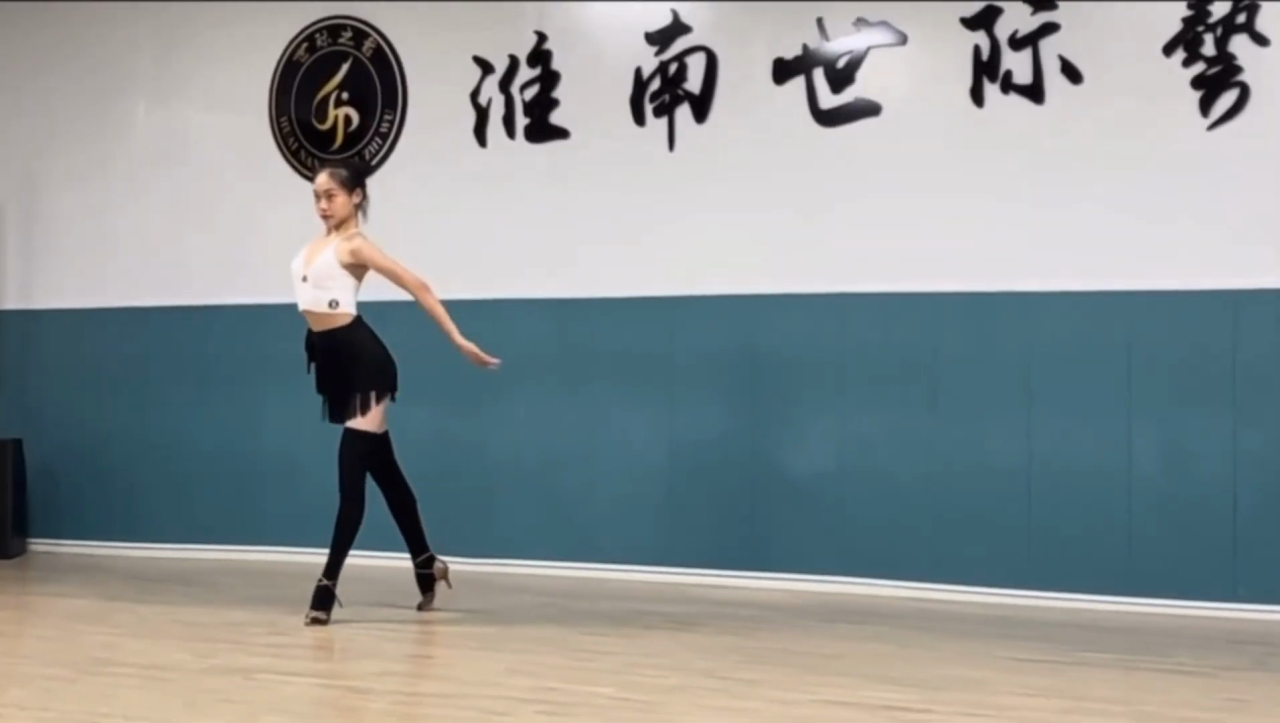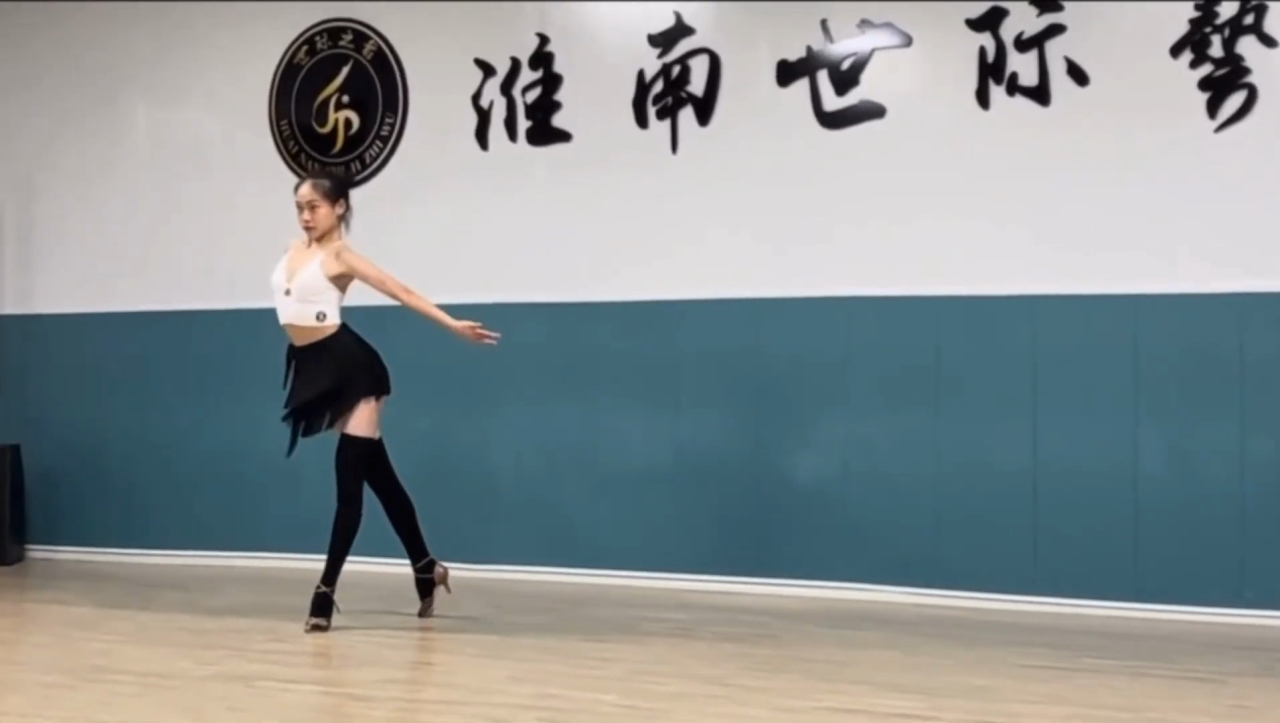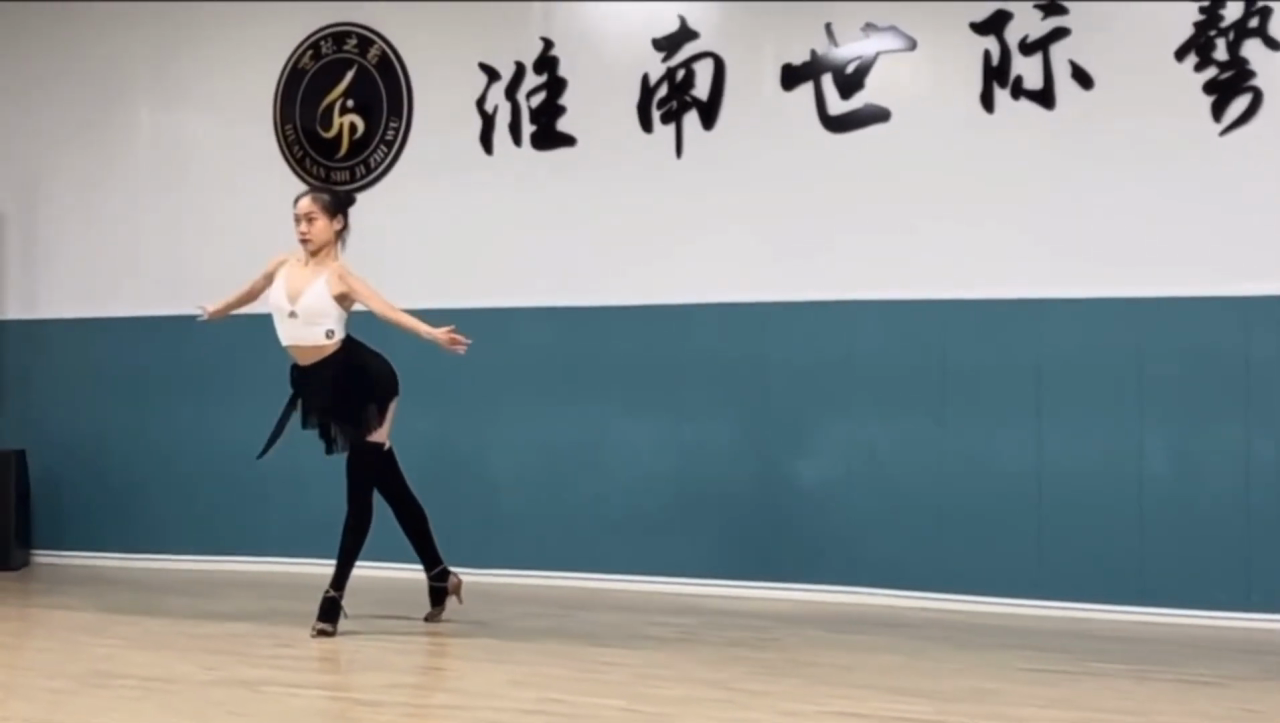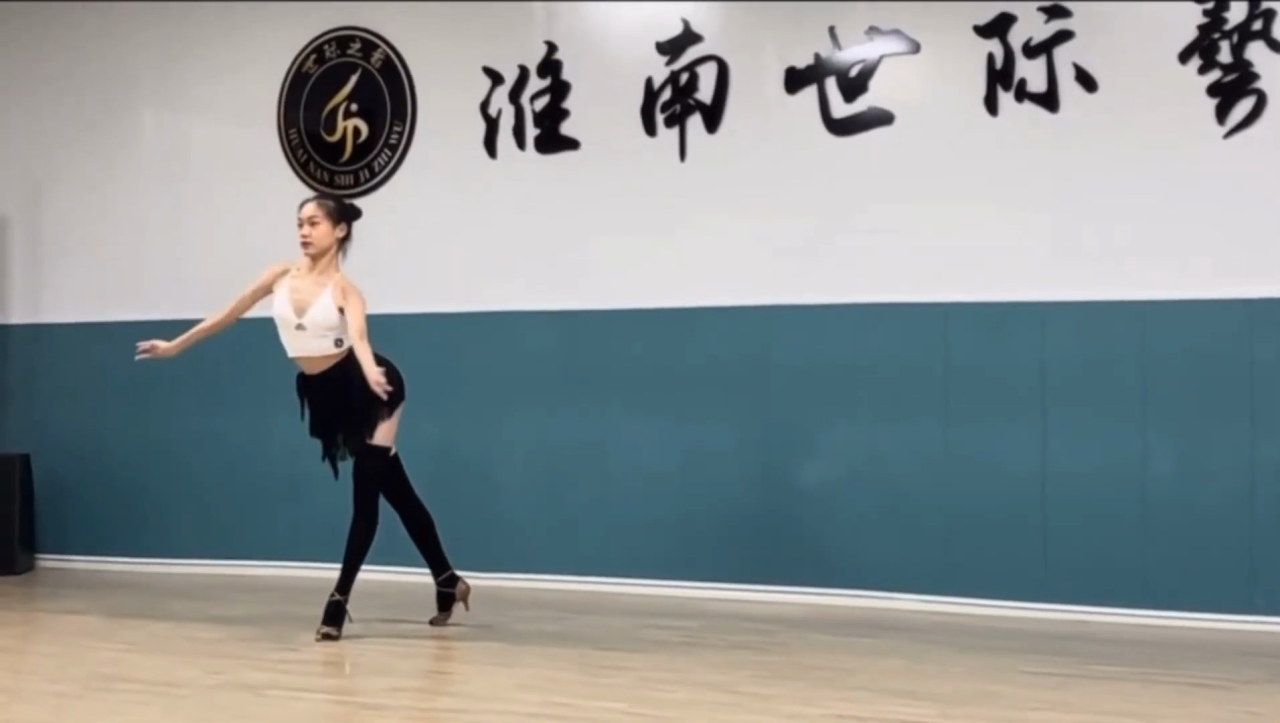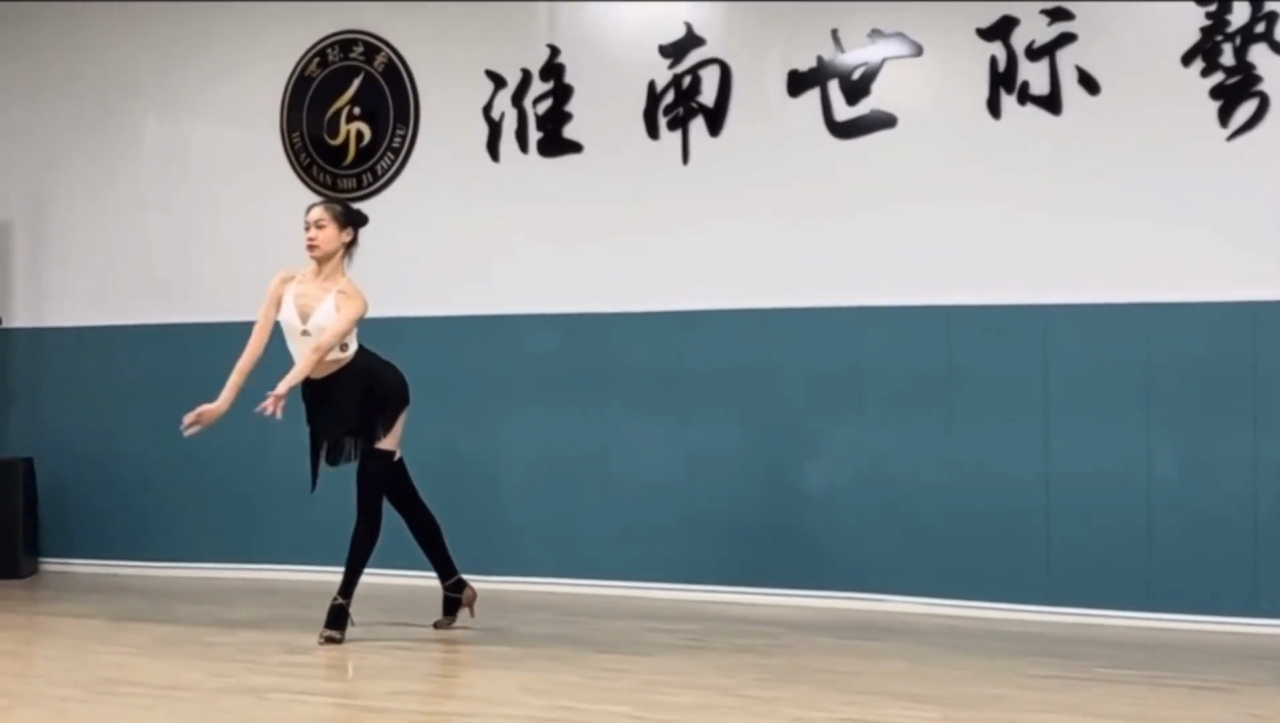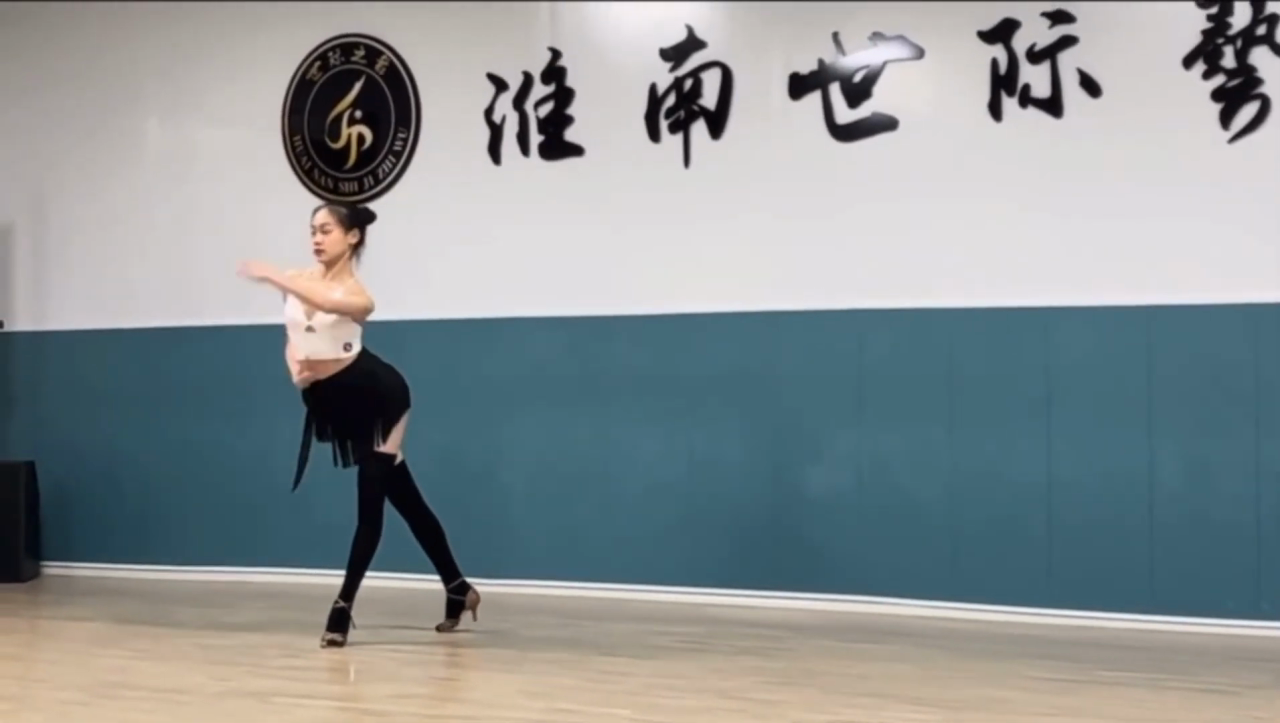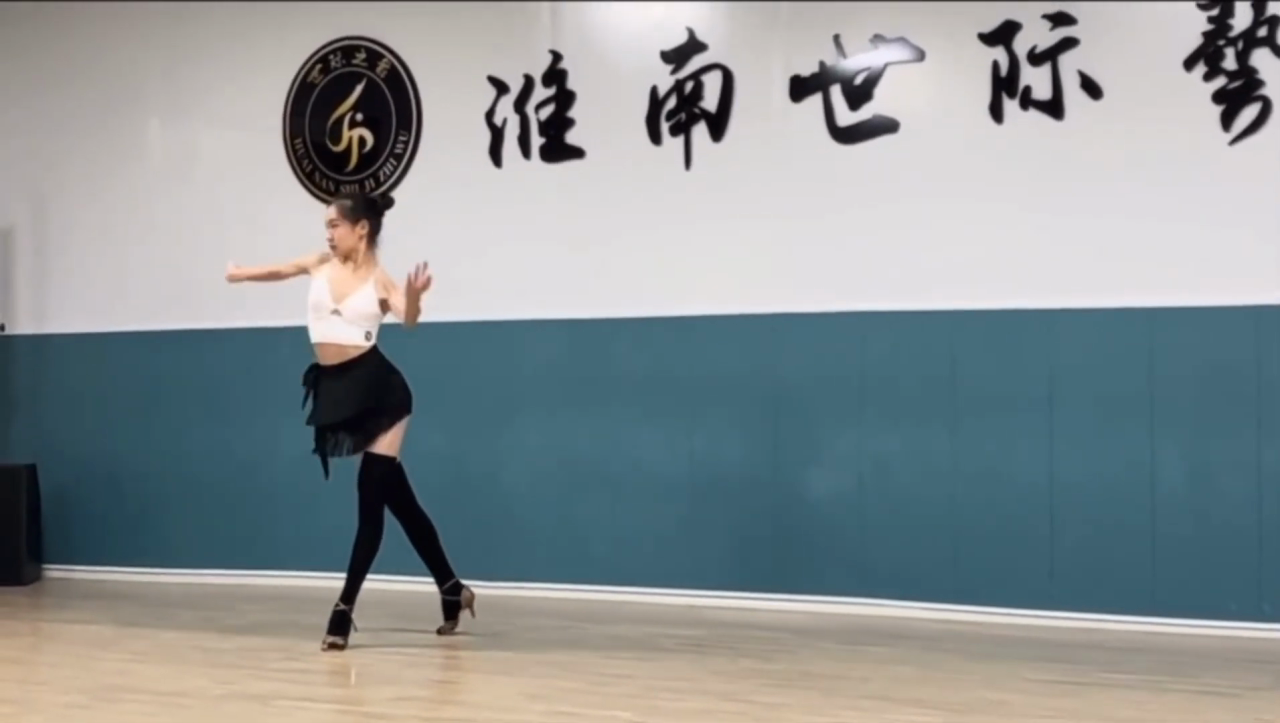
dt=0.3s
person 1, frame 1
left shoulder: (354, 245)
right shoulder: (318, 243)
left elbow: (417, 286)
left wrist: (458, 339)
left hip: (358, 355)
right hip: (329, 354)
left knee: (352, 469)
right knee: (383, 468)
left ankle: (328, 584)
right ankle: (425, 563)
person 1, frame 2
left shoulder: (340, 255)
right shoulder: (294, 249)
left elbow: (400, 291)
left wrist: (454, 324)
right wrist: (291, 300)
left hip: (350, 365)
right hip: (312, 367)
left knee: (350, 476)
right knee: (377, 473)
left ankle: (326, 591)
right ankle: (426, 567)
person 1, frame 3
left shoulder: (340, 275)
right shoulder: (282, 265)
left elbow: (385, 309)
right elbow: (250, 294)
left wrist: (430, 333)
right wrist: (216, 311)
left hip: (362, 378)
right hip: (314, 382)
left knee: (361, 484)
right knee: (386, 481)
left ankle: (334, 595)
right ankle: (439, 575)
person 1, frame 4
left shoulder: (345, 289)
right shoulder: (280, 276)
left elbow: (359, 335)
right elbow: (228, 315)
left wrist: (371, 371)
right wrist: (173, 346)
left hip: (367, 390)
right hip: (322, 391)
left knee: (367, 491)
right knee: (394, 487)
left ankle: (340, 598)
right ankle: (448, 579)
person 1, frame 5
left shoulder: (350, 297)
right shoulder: (285, 283)
left elbow: (321, 346)
right elbow: (256, 344)
left wrist: (285, 388)
right wrist: (222, 401)
left hip: (375, 390)
right hip: (333, 397)
left knee: (371, 496)
right knee: (400, 492)
left ankle: (343, 603)
right ankle: (455, 585)
person 1, frame 6
left shoulder: (357, 298)
right shoulder: (296, 281)
left elbow: (325, 304)
right elbow: (294, 338)
left wrist: (273, 278)
right wrist: (298, 371)
left hip: (375, 392)
right hip: (331, 398)
left knee: (372, 496)
right knee: (401, 495)
left ankle: (342, 606)
right ankle: (457, 587)
person 1, frame 7
left shoulder: (381, 282)
right shoulder: (319, 264)
left elbow: (408, 317)
right elbow: (278, 270)
left wrist: (413, 297)
right wrist: (241, 274)
left hip: (378, 388)
right hip: (333, 388)
left knee: (372, 495)
right knee: (395, 494)
left ankle: (344, 609)
right ankle: (451, 588)
